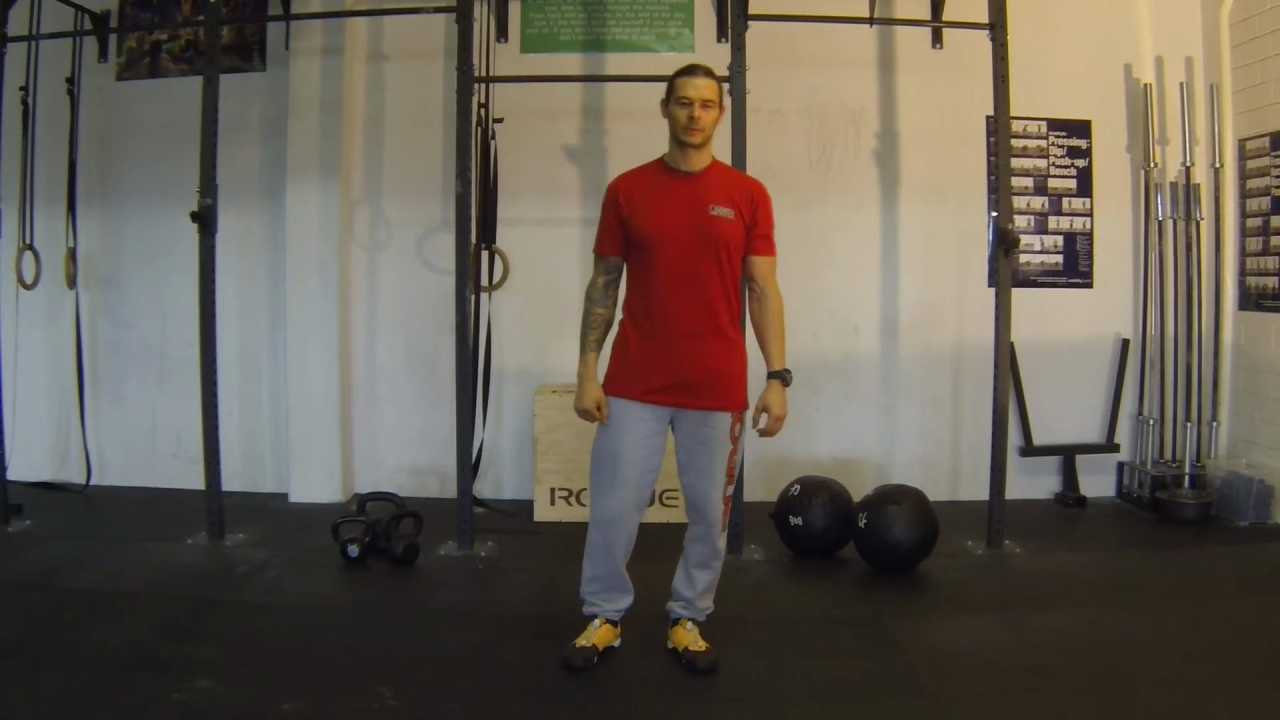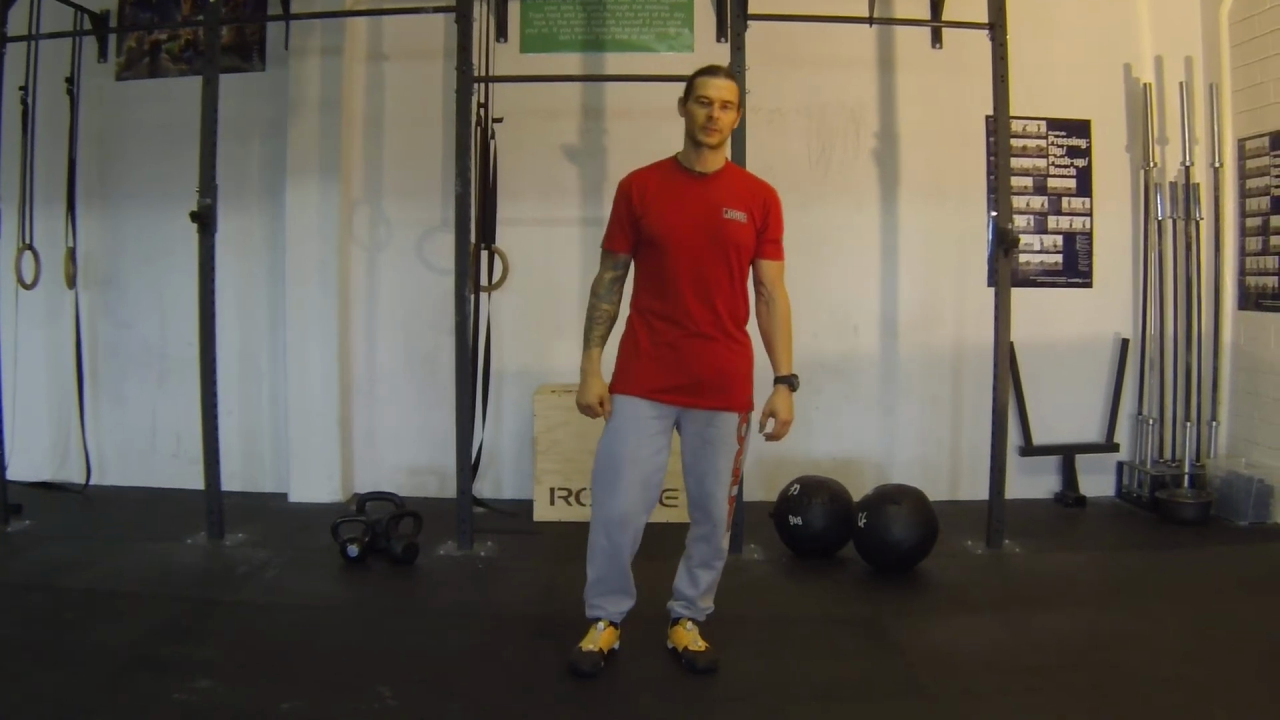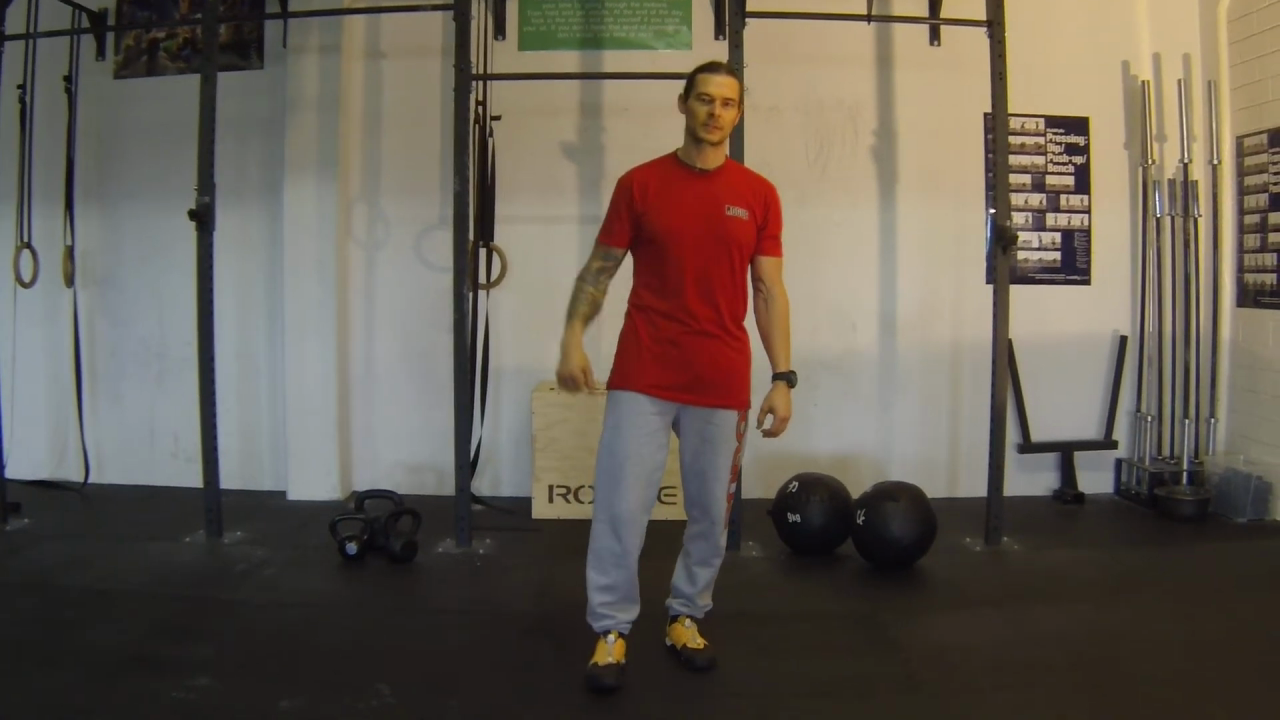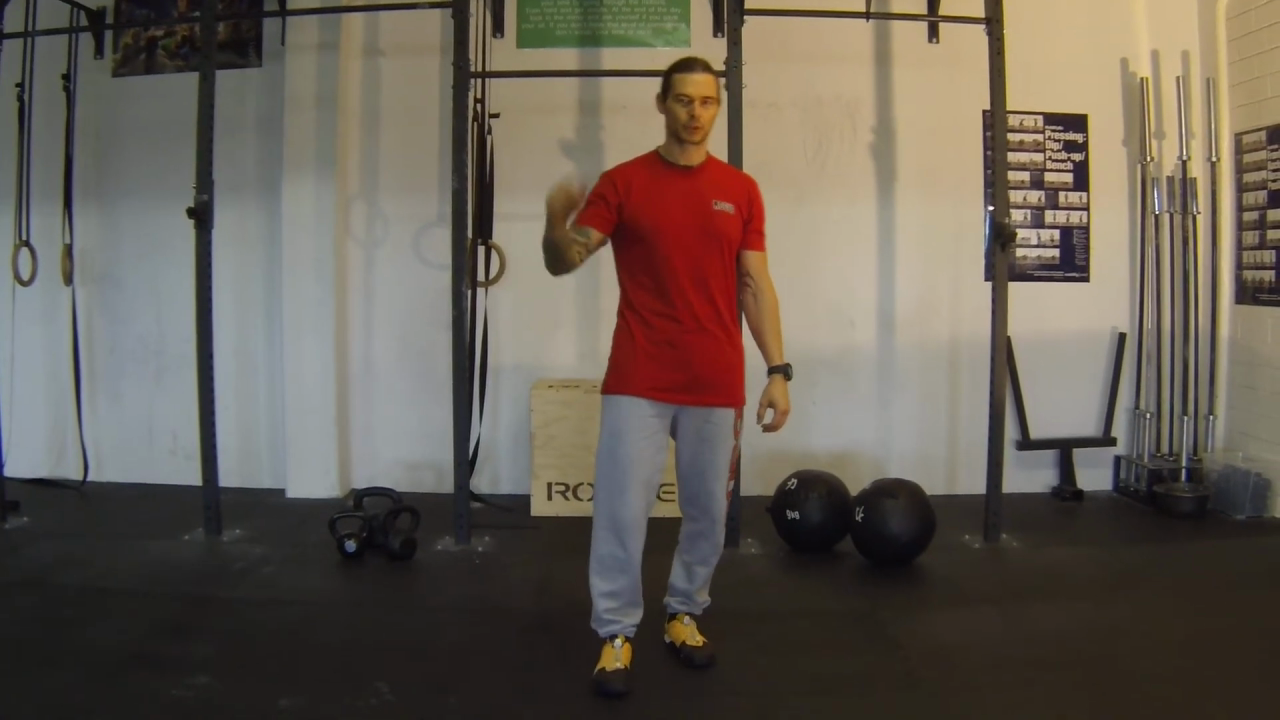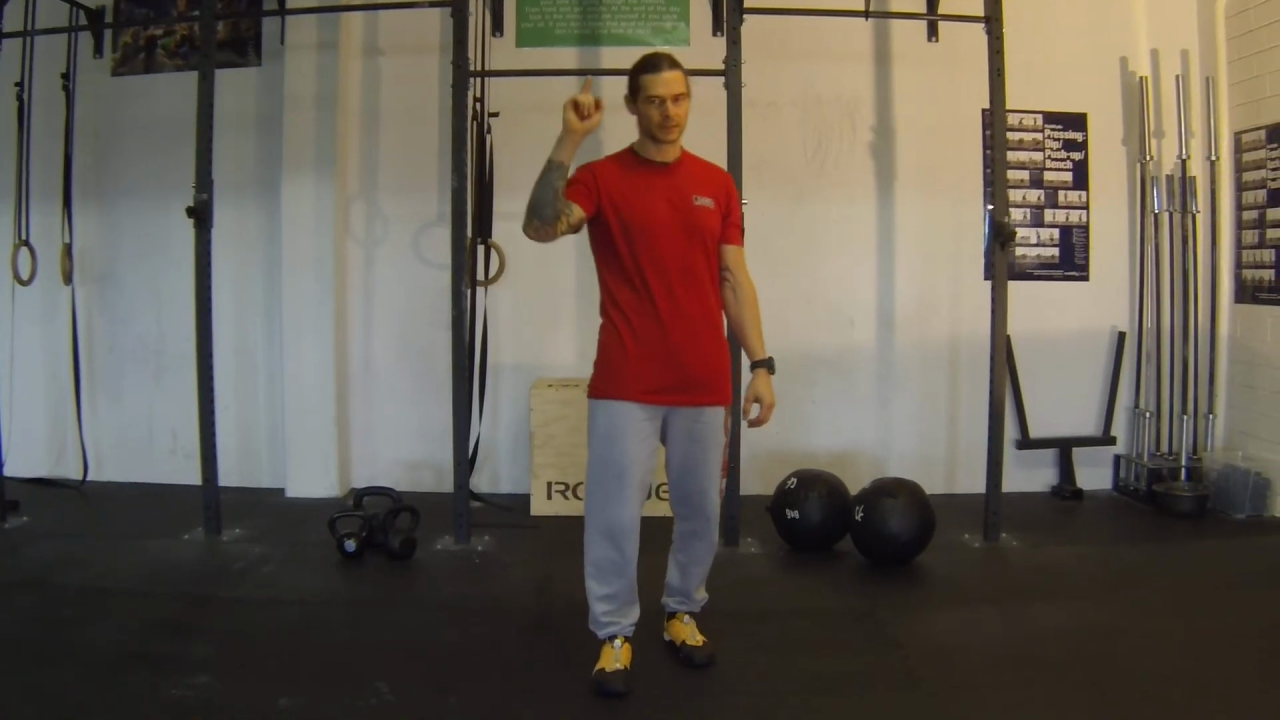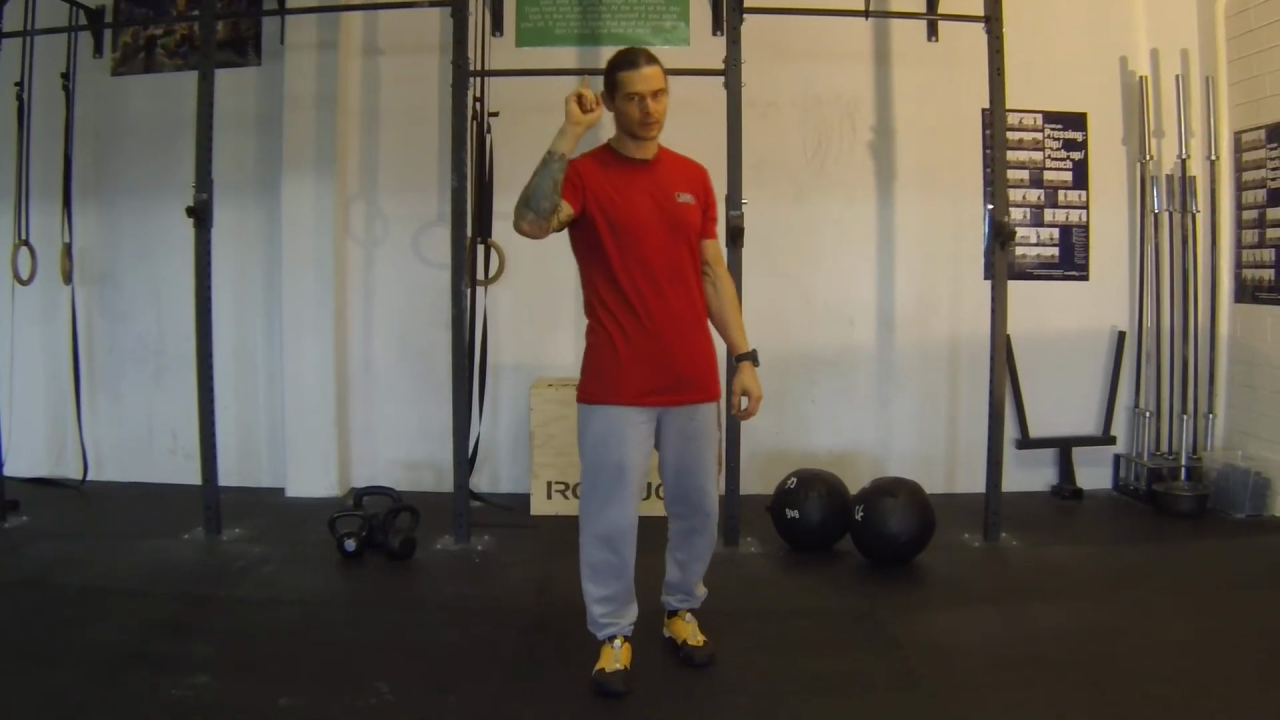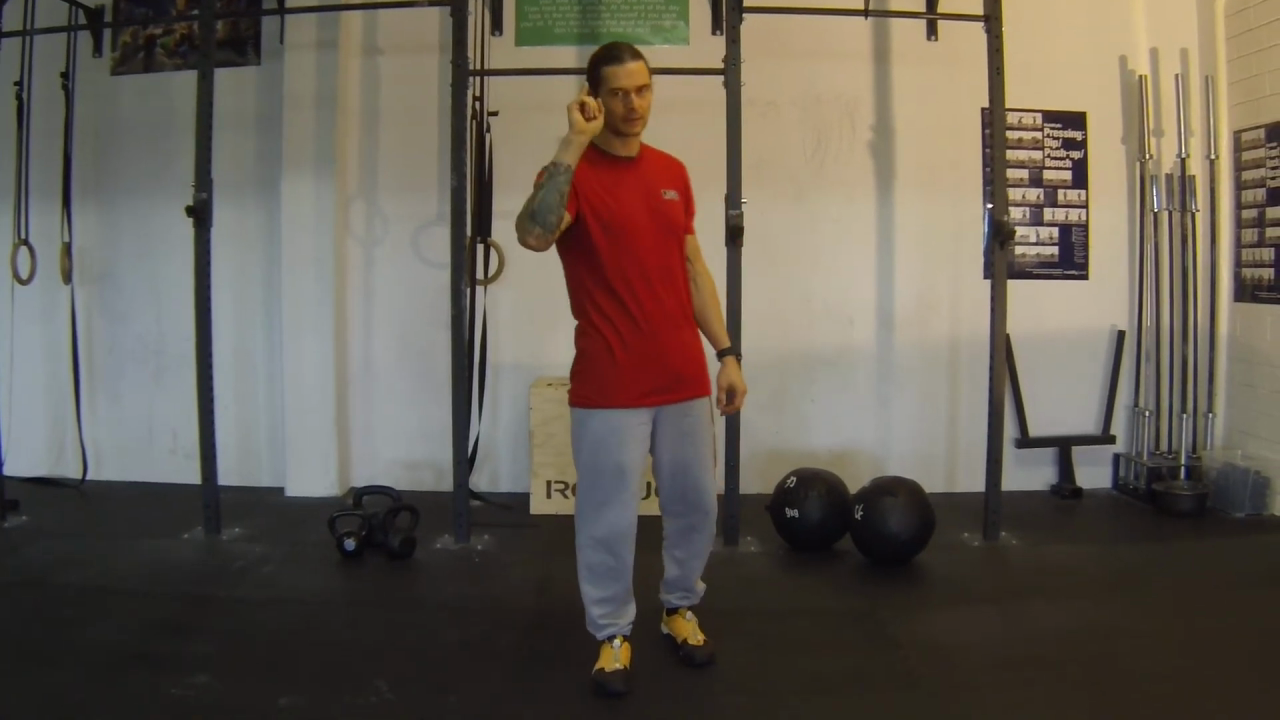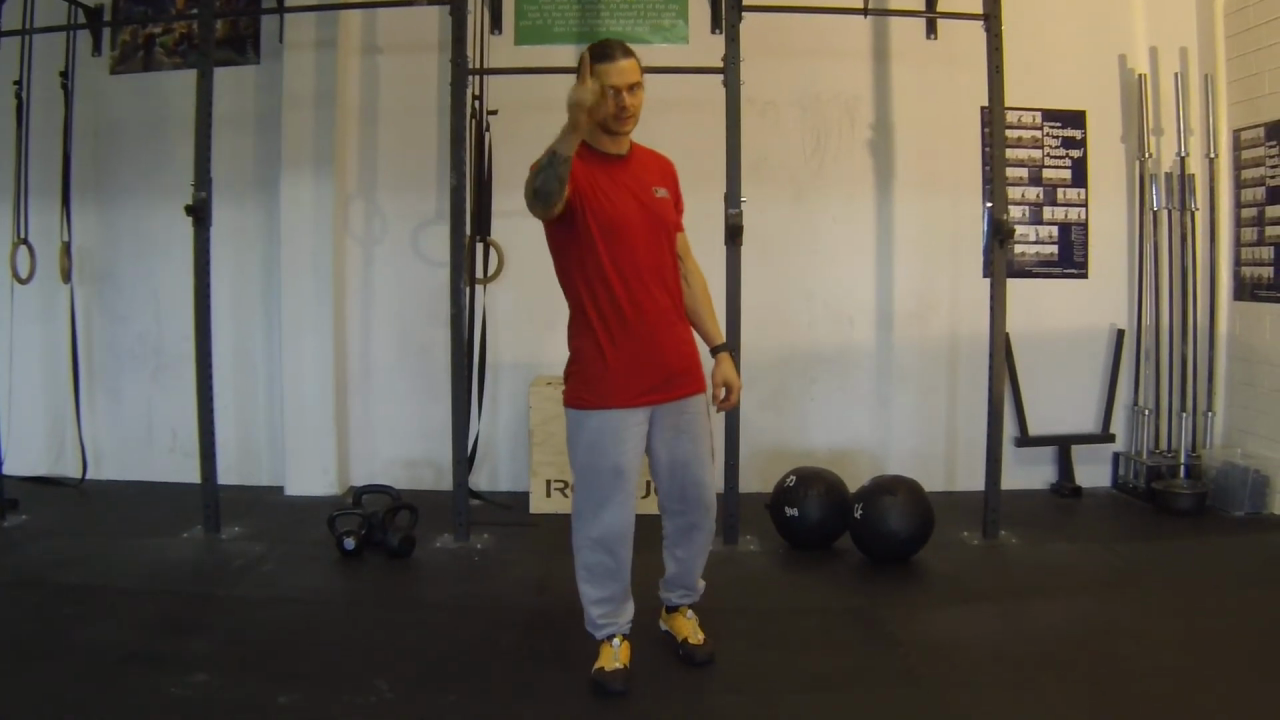
dt=0.3s
person 1, frame 1
left shoulder: (747, 195)
right shoulder: (626, 190)
left elbow: (762, 289)
right elbow: (603, 284)
left wrist: (777, 376)
right wrist: (587, 371)
left hip: (716, 387)
right hip: (635, 382)
left knee: (709, 513)
right knee: (613, 508)
left ankle: (688, 619)
right ankle: (603, 616)
person 1, frame 2
left shoulder: (759, 198)
right shoulder: (639, 187)
left elbow: (771, 293)
right elbow: (610, 280)
left wrist: (784, 381)
right wrist: (591, 366)
left hip: (722, 386)
right hip: (642, 380)
left knee: (713, 513)
right knee: (617, 507)
left ankle: (688, 618)
right ankle: (605, 618)
person 1, frame 3
left shoulder: (758, 194)
right shoulder: (639, 183)
left elbow: (769, 290)
right elbow: (600, 265)
left wrist: (783, 378)
right wrist: (573, 336)
left hip: (721, 383)
right hip: (642, 377)
left knee: (711, 512)
right knee: (620, 506)
left ankle: (685, 616)
right ankle: (611, 631)
person 1, frame 4
left shoulder: (740, 189)
right shoulder: (622, 182)
left elbow: (756, 284)
right elbow: (565, 258)
left wrist: (778, 370)
right wrist: (557, 222)
left hip: (716, 382)
right hip: (637, 380)
left knee: (708, 510)
right knee: (621, 510)
left ankle: (683, 613)
right ankle: (616, 634)
person 1, frame 5
left shoulder: (717, 183)
right shoulder: (600, 177)
left elbow: (735, 279)
right elbow: (539, 226)
left wrist: (760, 364)
right wrist: (569, 141)
left hip: (704, 381)
right hip: (626, 382)
left knee: (701, 509)
right knee: (614, 512)
left ankle: (682, 612)
right ankle: (614, 634)
person 1, frame 6
left shoulder: (693, 176)
right shoulder: (582, 174)
left elbow: (713, 273)
right elbow: (530, 222)
left wrist: (744, 357)
right wrist: (568, 134)
left hip: (693, 379)
right hip: (615, 385)
left knee: (698, 507)
right knee: (610, 515)
left ankle: (681, 610)
right ankle: (613, 634)
person 1, frame 7
left shoulder: (672, 172)
right shoulder: (569, 173)
left elbow: (693, 268)
right elbow: (534, 236)
left wrist: (725, 352)
right wrist: (575, 141)
left hip: (684, 378)
right hip: (609, 385)
left knee: (695, 503)
right knee: (608, 515)
left ankle: (680, 607)
right ankle: (612, 634)
person 1, frame 8
left shoulder: (661, 169)
right shoulder: (562, 166)
right elbow: (540, 200)
left wrist: (719, 349)
right wrist: (574, 123)
left hip: (678, 376)
right hip: (603, 385)
left knee: (693, 502)
right knee: (605, 517)
left ankle: (679, 606)
right ankle: (611, 634)
